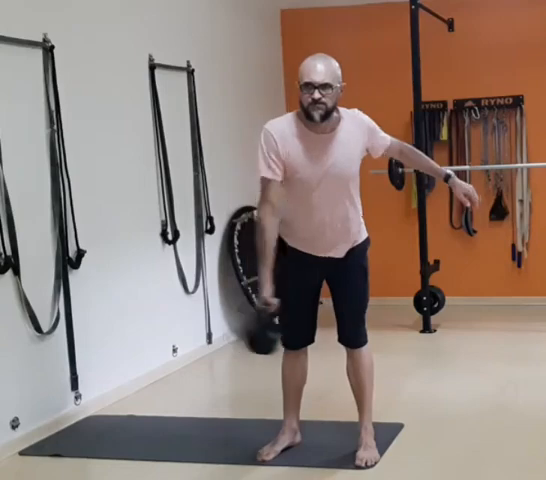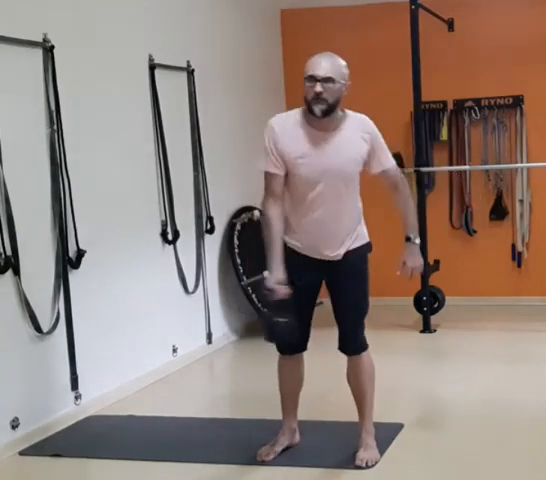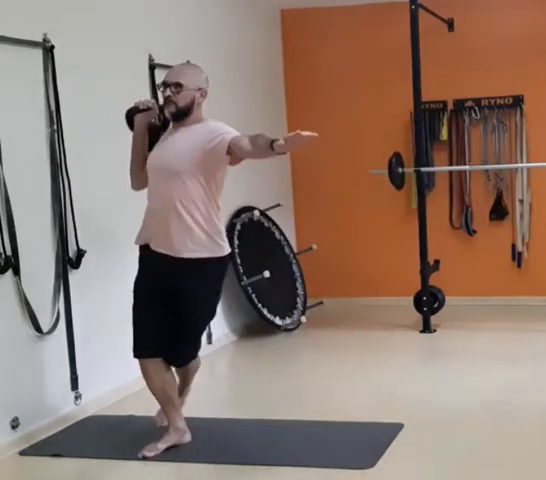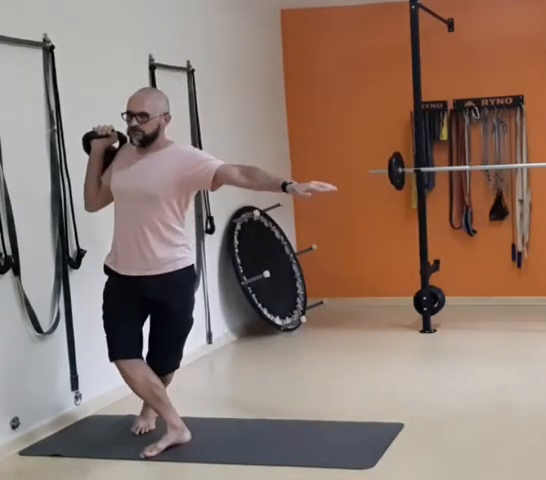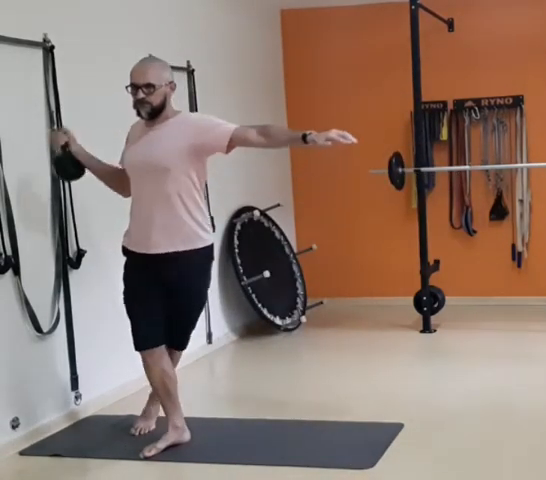
dt=1s
person 1, frame 1
left shoulder: (357, 124)
right shoulder: (276, 134)
left elbow: (399, 149)
right elbow: (268, 209)
left wrist: (450, 178)
right wrist: (265, 280)
left hip: (349, 249)
right hip: (297, 251)
left knee: (355, 340)
right knee: (294, 342)
left ankle: (366, 433)
right ankle: (290, 429)
person 1, frame 2
left shoulder: (363, 129)
right shoulder: (280, 128)
left elbow: (397, 184)
right elbow: (273, 202)
left wrist: (412, 241)
right wrist: (275, 266)
left hip: (350, 251)
right hip: (297, 252)
left knee: (355, 345)
right knee: (290, 346)
left ankle: (367, 434)
right ankle: (289, 429)
person 1, frame 3
left shoulder: (213, 134)
right shoulder: (166, 136)
left elbow: (247, 145)
right elbow: (138, 181)
left wrist: (277, 144)
right wrist: (141, 128)
left hip: (201, 260)
right hip: (155, 257)
left knee: (183, 350)
right knee: (148, 351)
left ankle: (182, 393)
right ankle: (177, 427)
person 1, frame 4
left shoulder: (184, 158)
right shoulder: (123, 156)
left elbow: (239, 174)
right elbow: (92, 202)
left wrist: (289, 186)
right wrist: (96, 153)
left hip: (171, 275)
right hip: (123, 275)
left knee: (164, 360)
right knee: (125, 356)
left ankle: (151, 407)
right ankle: (174, 426)
person 1, frame 5
left shoulder: (195, 126)
right shoulder: (135, 132)
left elbow: (255, 135)
left wrist: (308, 137)
right wrist: (78, 152)
left hip: (189, 253)
right hip: (141, 255)
left knee: (174, 343)
right knee: (151, 345)
left ankle: (156, 401)
right ankle: (177, 426)
